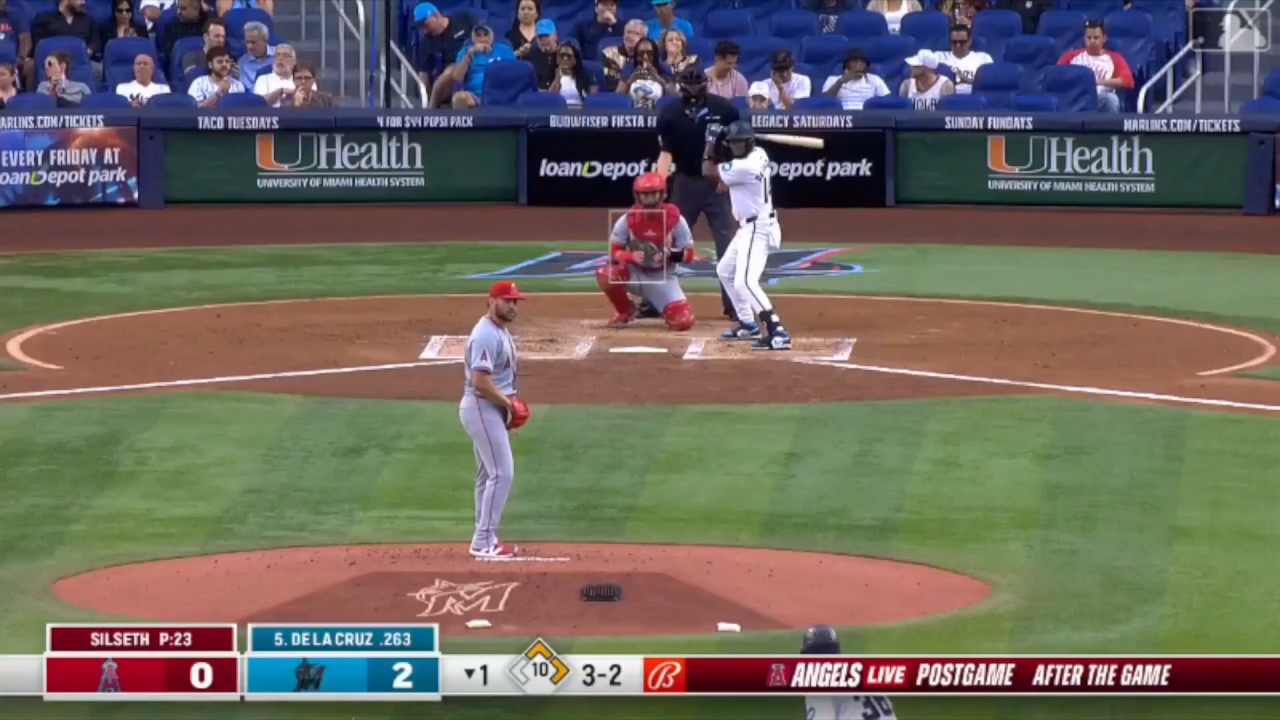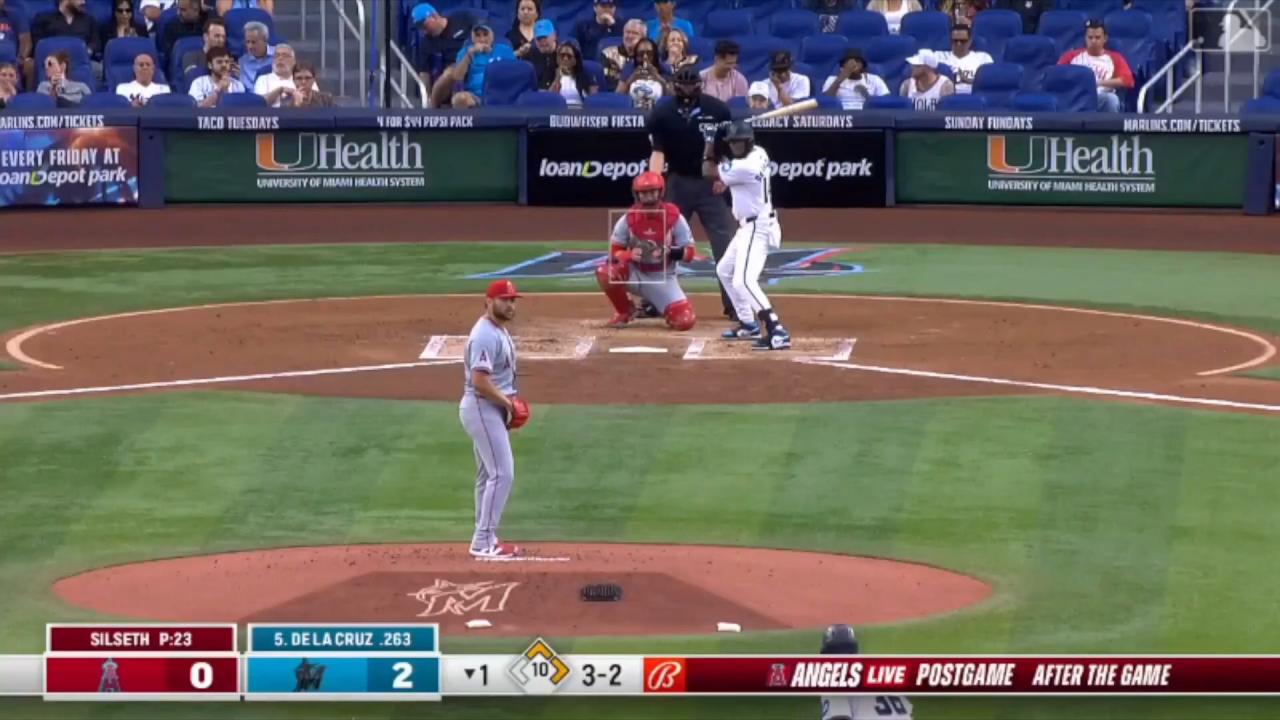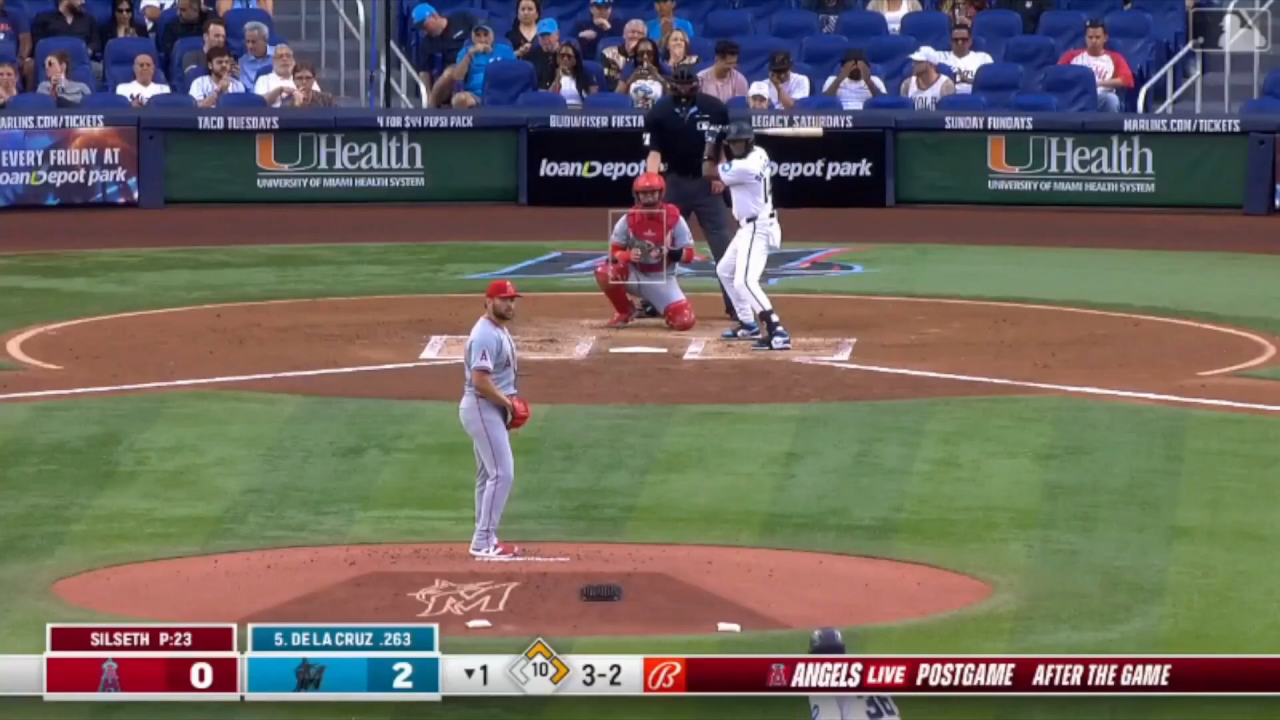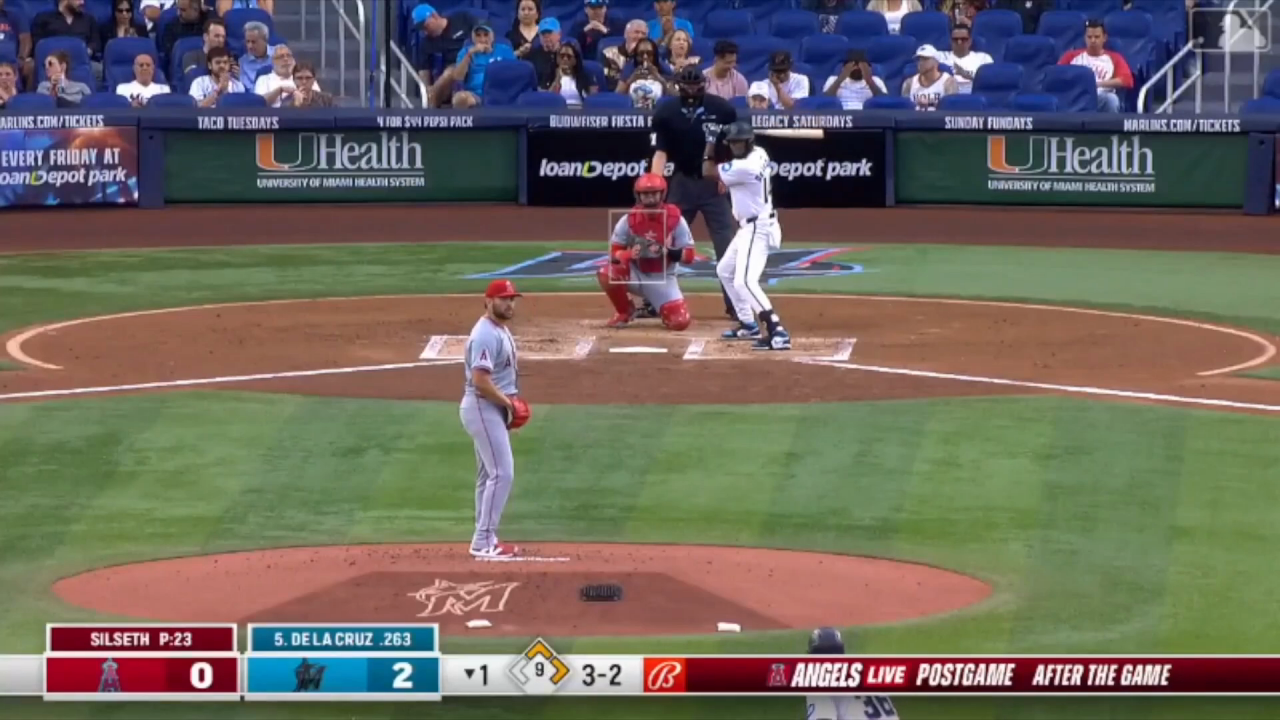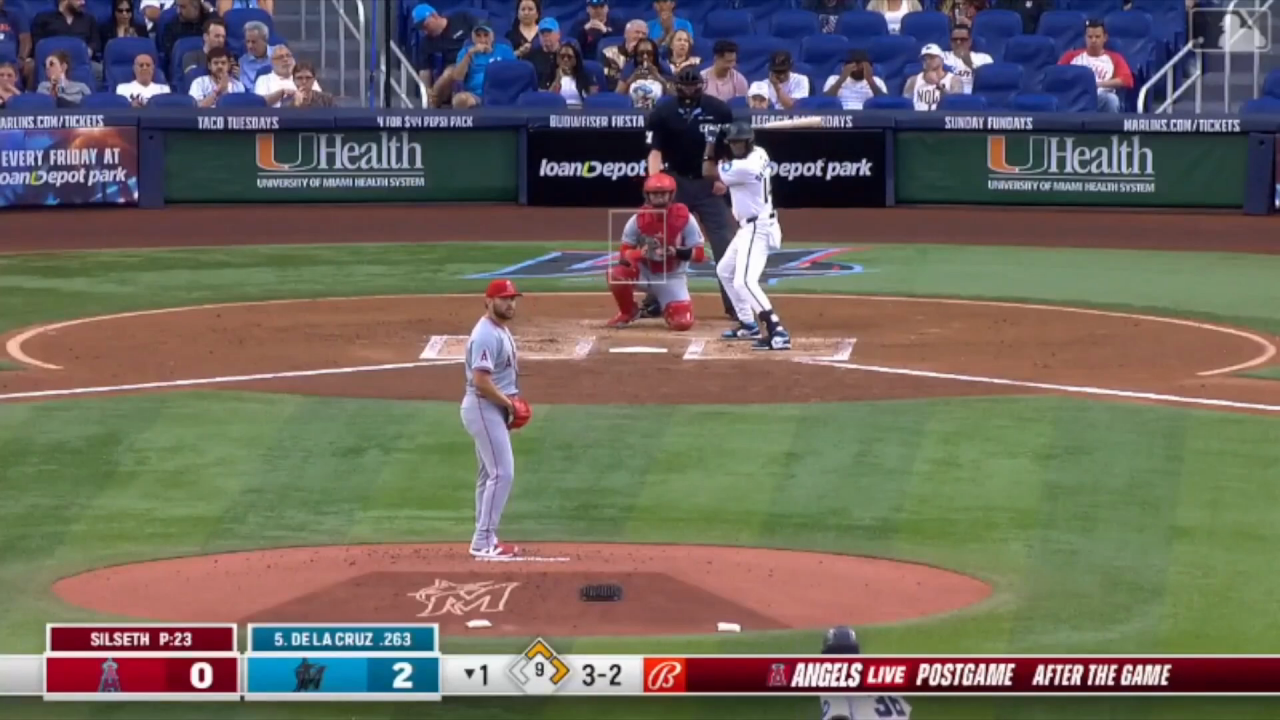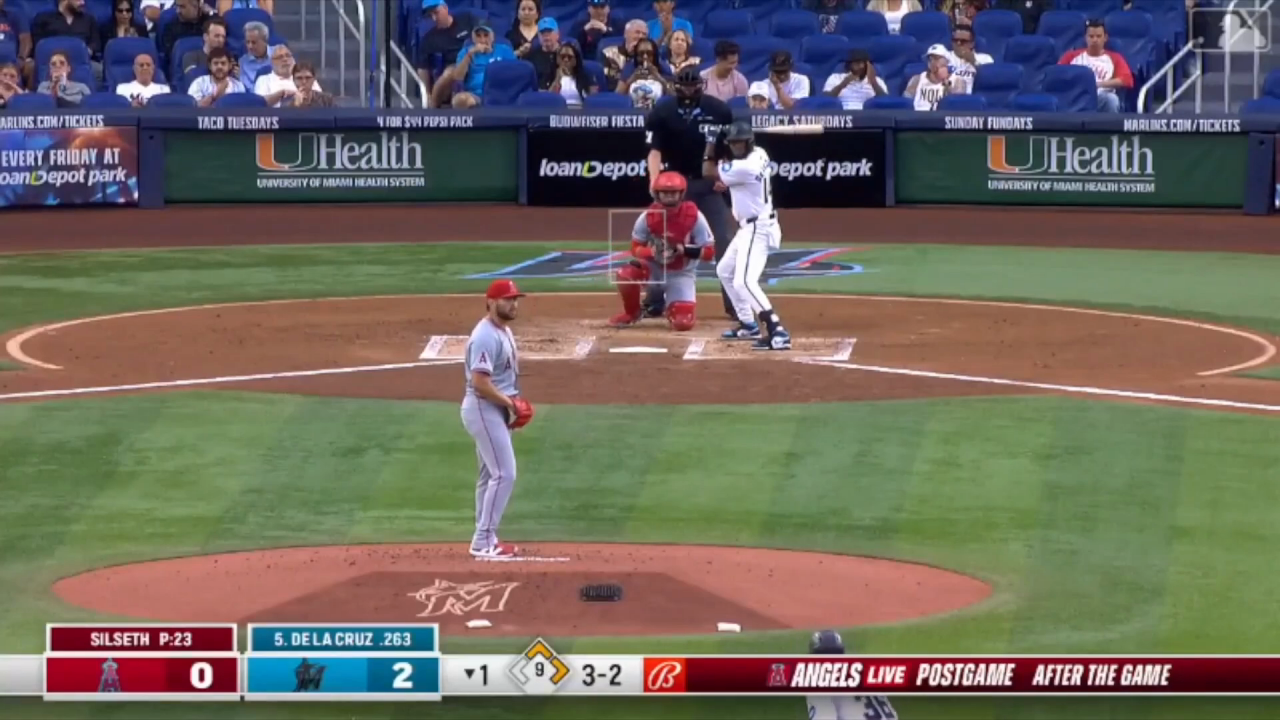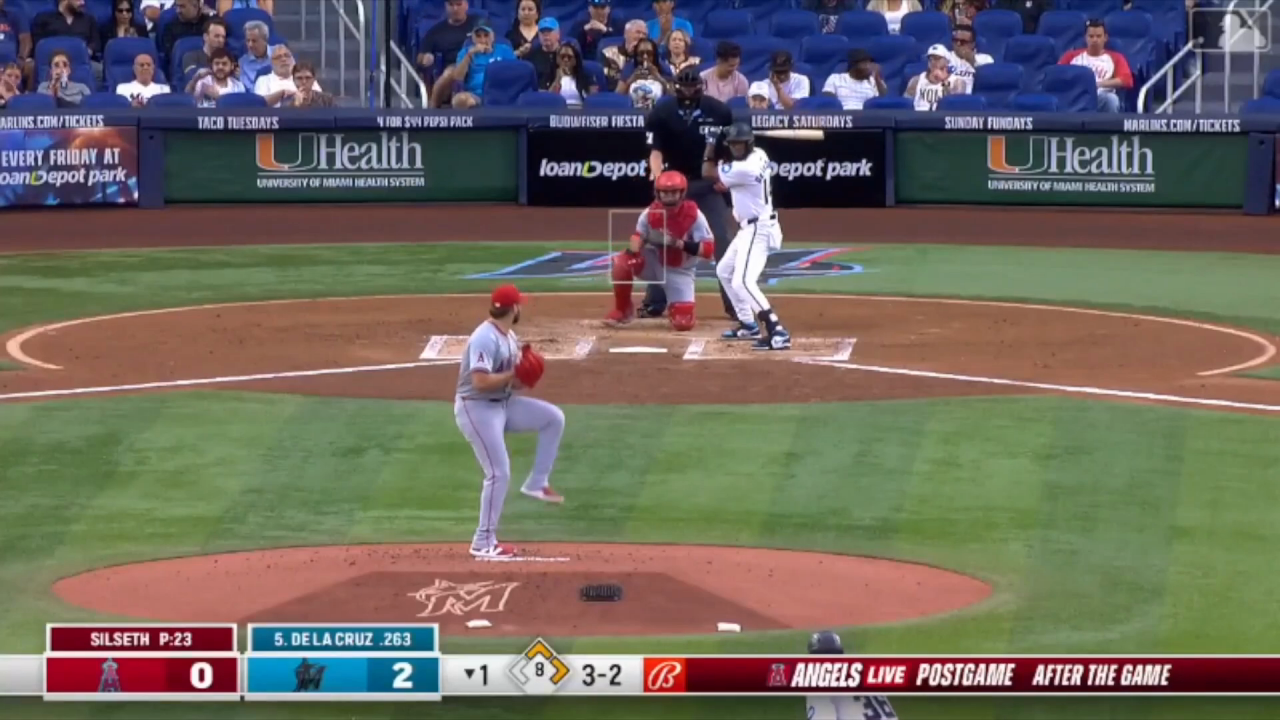
dt=0.3s
person 1, frame 1
left shoulder: (500, 330)
right shoulder: (486, 335)
right elbow: (480, 381)
left wrist: (510, 403)
right wrist: (510, 404)
left hip: (491, 409)
right hip: (482, 409)
left knee: (489, 475)
right knee: (502, 474)
left ankle: (485, 539)
right ankle: (483, 542)
person 1, frame 2
left shoulder: (500, 331)
right shoulder: (485, 335)
right elbow: (480, 381)
left wrist: (510, 405)
right wrist: (510, 404)
left hip: (491, 409)
right hip: (482, 409)
left knee: (489, 475)
right knee: (502, 473)
left ankle: (485, 539)
right ankle: (483, 542)
person 1, frame 3
left shoulder: (500, 330)
right shoulder: (485, 335)
right elbow: (480, 381)
left wrist: (511, 403)
right wrist: (510, 404)
left hip: (492, 409)
right hip: (483, 409)
left knee: (489, 475)
right knee: (502, 474)
left ankle: (485, 539)
right ankle: (483, 542)
person 1, frame 4
left shoulder: (502, 330)
right shoulder: (485, 334)
right elbow: (480, 381)
left wrist: (511, 404)
right wrist: (510, 403)
left hip: (493, 409)
right hip: (483, 409)
left knee: (490, 474)
right knee: (502, 473)
left ankle: (486, 538)
right ankle: (483, 542)
person 1, frame 5
left shoulder: (502, 330)
right shoulder: (486, 335)
right elbow: (481, 381)
left wrist: (512, 404)
right wrist: (511, 404)
left hip: (495, 409)
right hip: (484, 409)
left knee: (491, 475)
right knee: (502, 474)
left ankle: (486, 539)
right ankle: (482, 542)
person 1, frame 6
left shoulder: (505, 331)
right shoulder: (485, 337)
right elbow: (479, 383)
left wrist: (514, 403)
right wrist: (511, 404)
left hip: (499, 409)
right hip: (484, 410)
left knee: (492, 474)
right knee: (504, 474)
left ankle: (487, 537)
right ankle: (482, 542)
person 1, frame 7
left shoulder: (509, 336)
right shoulder: (484, 338)
left elbow: (514, 372)
right elbow: (482, 382)
left wrist: (526, 367)
right wrist: (513, 374)
left hip: (503, 404)
right hip: (477, 409)
left knee: (554, 418)
right knee: (498, 474)
left ankle: (537, 483)
right ankle: (483, 542)
person 2, frame 1
left shoulder: (724, 108)
right shoulder: (670, 113)
right elbow: (666, 152)
left hip: (716, 182)
right hip: (685, 182)
left knee: (728, 242)
left ankle: (734, 304)
person 2, frame 2
left shoulder: (716, 108)
right shoulder: (662, 113)
right elbow: (658, 151)
left hip: (709, 182)
right hip: (677, 182)
left knee: (723, 242)
left ankle: (733, 303)
person 2, frame 3
left shoulder: (714, 107)
right shoulder: (659, 112)
left elbow: (725, 143)
right elbow: (654, 151)
left hip: (707, 181)
right hip: (675, 182)
left knee: (722, 242)
left ankle: (734, 303)
person 2, frame 4
left shoulder: (722, 108)
right shoulder: (666, 112)
right elbow: (660, 151)
left hip: (714, 183)
right hip: (681, 182)
left knee: (726, 242)
left ankle: (735, 303)
person 2, frame 5
left shoulder: (718, 109)
right shoulder: (662, 112)
right elbow: (656, 150)
left hip: (709, 183)
right hip: (677, 182)
left knee: (723, 242)
left ankle: (734, 304)
right ankle: (653, 301)
person 2, frame 6
left shoulder: (718, 109)
right shoulder: (662, 111)
right elbow: (655, 149)
right wrist: (655, 177)
left hip: (709, 183)
left knee: (723, 242)
left ankle: (734, 303)
right ankle: (654, 303)
person 2, frame 7
left shoulder: (718, 110)
right shoulder: (662, 112)
right elbow: (656, 150)
right wrist: (657, 176)
left hip: (709, 183)
left knee: (722, 241)
left ankle: (734, 303)
right ankle: (654, 303)
person 3, frame 1
left shoulder: (745, 167)
right shoulder: (758, 154)
left elbow: (708, 171)
right elbow: (731, 158)
left hip: (757, 229)
right hip: (749, 227)
left knee: (745, 281)
right knee: (725, 271)
left ankle: (777, 333)
right ankle: (748, 324)
person 3, frame 2
left shoulder: (745, 167)
right shoulder: (759, 153)
left elbow: (709, 172)
right elbow: (728, 161)
right wrist: (719, 145)
left hip: (757, 228)
right hip: (750, 226)
left knee: (743, 280)
right knee: (725, 270)
left ankle: (777, 332)
right ankle: (748, 324)
person 3, frame 3
left shoulder: (744, 167)
right shoulder: (758, 154)
left elbow: (709, 172)
right elbow: (730, 160)
right wrist: (720, 144)
left hip: (758, 229)
right hip: (749, 227)
left knee: (744, 281)
right knee: (725, 271)
left ankle: (777, 332)
right ankle: (749, 324)
person 3, frame 4
left shoulder: (745, 167)
right shoulder: (759, 154)
left elbow: (709, 172)
right elbow: (728, 163)
left hip: (757, 229)
right hip: (749, 227)
left knee: (744, 281)
right knee: (725, 271)
left ankle: (777, 332)
right ankle: (749, 324)
person 3, frame 5
left shoulder: (745, 167)
right shoulder: (758, 154)
right elbow: (728, 161)
right wrist: (719, 144)
left hip: (758, 229)
right hip: (750, 227)
left knee: (744, 281)
right knee: (725, 271)
left ankle: (778, 333)
right ankle: (748, 324)
person 3, frame 6
left shoulder: (745, 167)
right shoulder: (758, 154)
right elbow: (729, 162)
left hip: (757, 229)
right hip: (749, 227)
left knee: (744, 281)
right knee: (725, 271)
left ankle: (778, 332)
right ankle: (749, 324)
person 3, frame 7
left shoulder: (745, 169)
right shoulder: (758, 155)
left elbow: (709, 173)
right elbow: (728, 161)
left wrist: (710, 144)
left hip: (758, 230)
right hip: (750, 228)
left knee: (742, 281)
right knee: (724, 271)
left ankle: (777, 333)
right ankle: (749, 324)
person 4, frame 1
left shoulder: (675, 219)
right shoulder: (627, 219)
left elbow: (689, 255)
right elbow: (613, 252)
left wrist: (669, 254)
right wrist: (632, 256)
left hip: (663, 279)
right hip: (635, 275)
left knee: (683, 321)
right knee: (605, 274)
left ankle: (657, 305)
right ankle: (626, 312)
person 4, frame 2
left shoulder: (674, 218)
right shoulder: (628, 219)
left elbow: (689, 254)
right elbow: (614, 252)
left wrist: (668, 251)
right wrist: (629, 255)
left hip: (663, 279)
right hip: (635, 275)
left knee: (684, 321)
right knee: (605, 273)
left ankle: (657, 305)
right ankle: (626, 312)
person 4, frame 3
left shoulder: (675, 219)
right shoulder: (627, 220)
left elbow: (689, 255)
right elbow: (613, 253)
left wrist: (667, 251)
right wrist: (629, 255)
left hip: (662, 279)
right hip: (634, 275)
left knee: (684, 322)
right knee: (604, 272)
left ankle: (658, 307)
right ankle: (626, 312)
person 4, frame 4
left shoulder: (676, 220)
right shoulder: (628, 220)
left elbow: (689, 256)
right elbow: (613, 253)
left wrist: (665, 251)
right wrist: (630, 254)
left hip: (663, 279)
right hip: (635, 275)
left knee: (679, 321)
right knee: (606, 273)
left ankle: (657, 306)
right ankle: (626, 312)
person 4, frame 5
left shoulder: (684, 219)
right shoulder: (637, 220)
left elbow: (699, 254)
right elbow: (624, 253)
left wrist: (674, 251)
right wrist: (641, 253)
left hip: (672, 278)
right hip: (644, 273)
left knee: (682, 323)
right knee: (615, 274)
left ankle: (666, 308)
right ankle: (628, 312)
person 4, frame 6
left shoulder: (694, 217)
right shoulder: (648, 216)
left elbow: (709, 252)
right elbow: (635, 248)
left wrist: (681, 250)
right wrist: (652, 252)
left hip: (681, 275)
right hip: (654, 268)
left knee: (683, 323)
right knee: (625, 275)
left ankle: (672, 308)
right ankle: (632, 313)
person 4, frame 7
left shoulder: (694, 216)
right shoulder: (650, 213)
left elbow: (708, 250)
right elbow: (637, 236)
left wrist: (680, 244)
right wrist: (636, 242)
left hip: (680, 272)
right hip: (654, 262)
left knee: (683, 324)
right knee: (621, 263)
left ankle: (675, 307)
right ankle: (622, 310)
